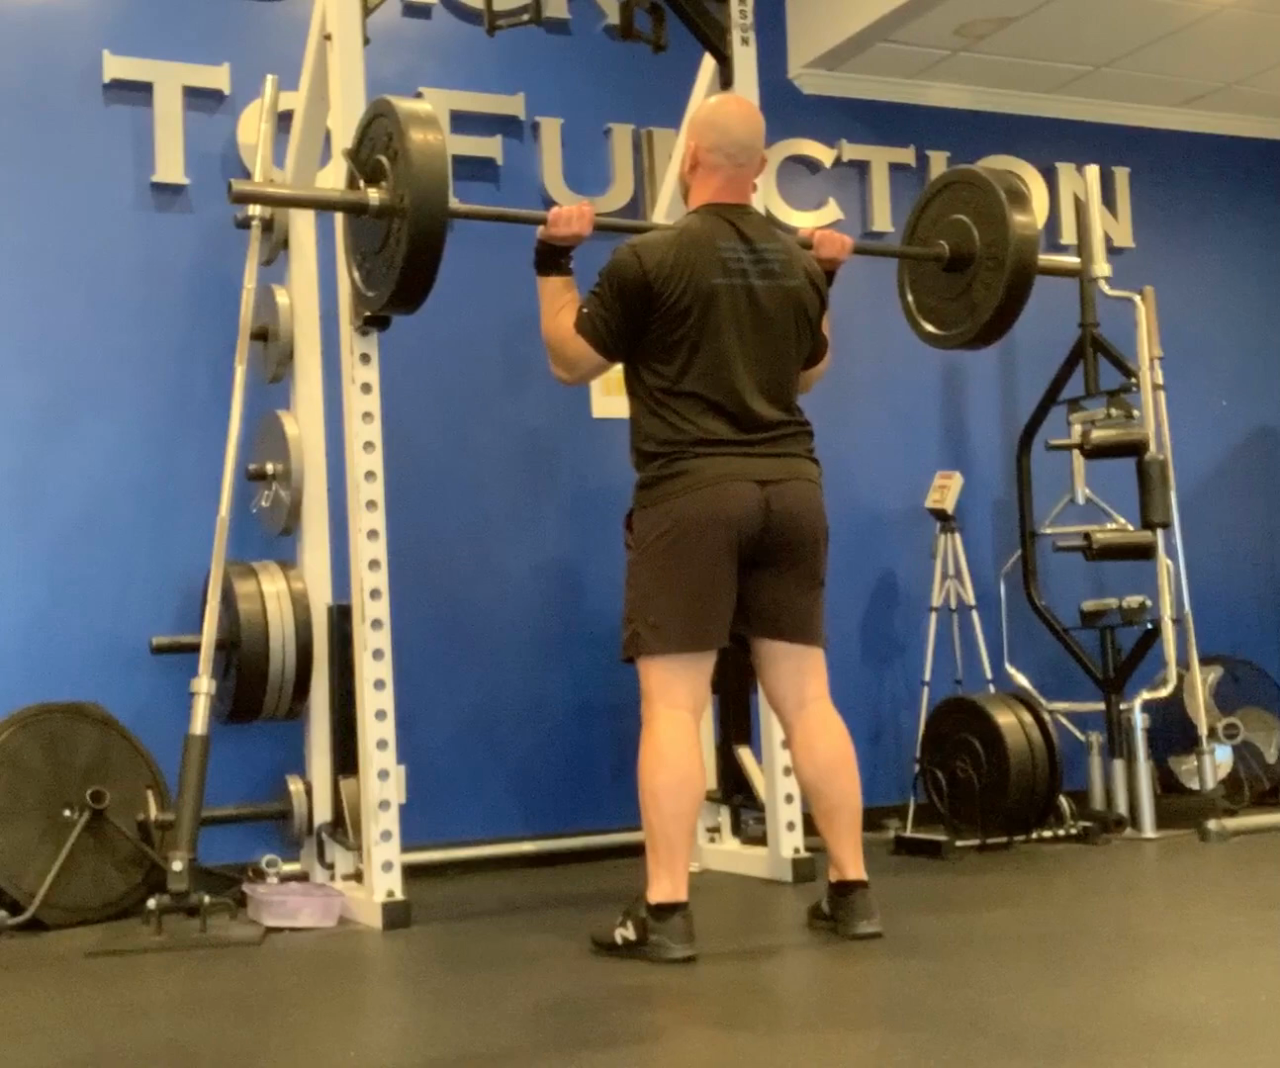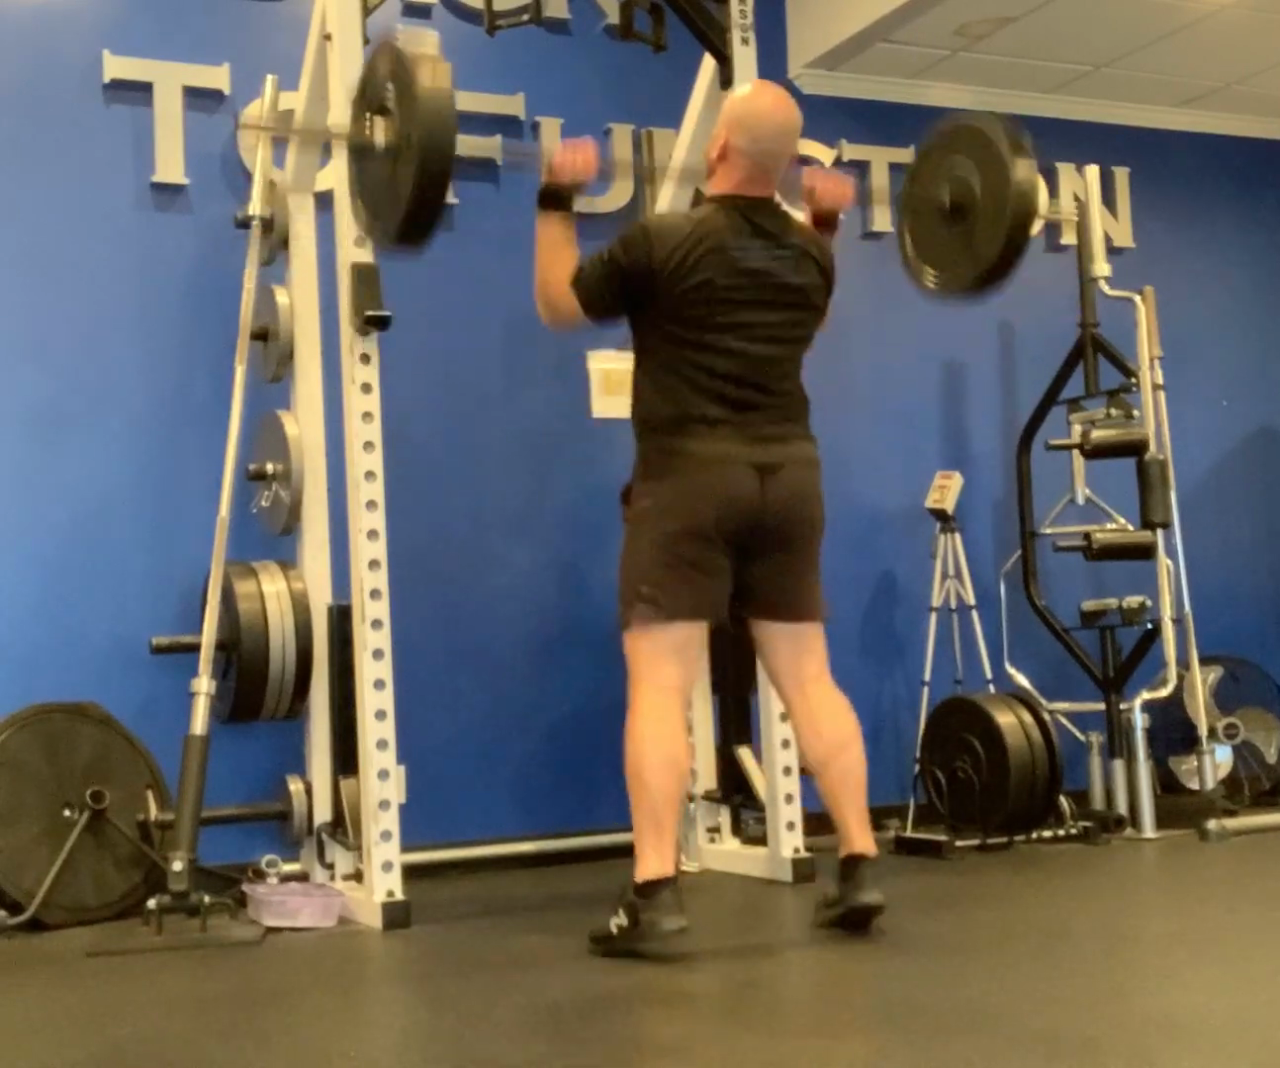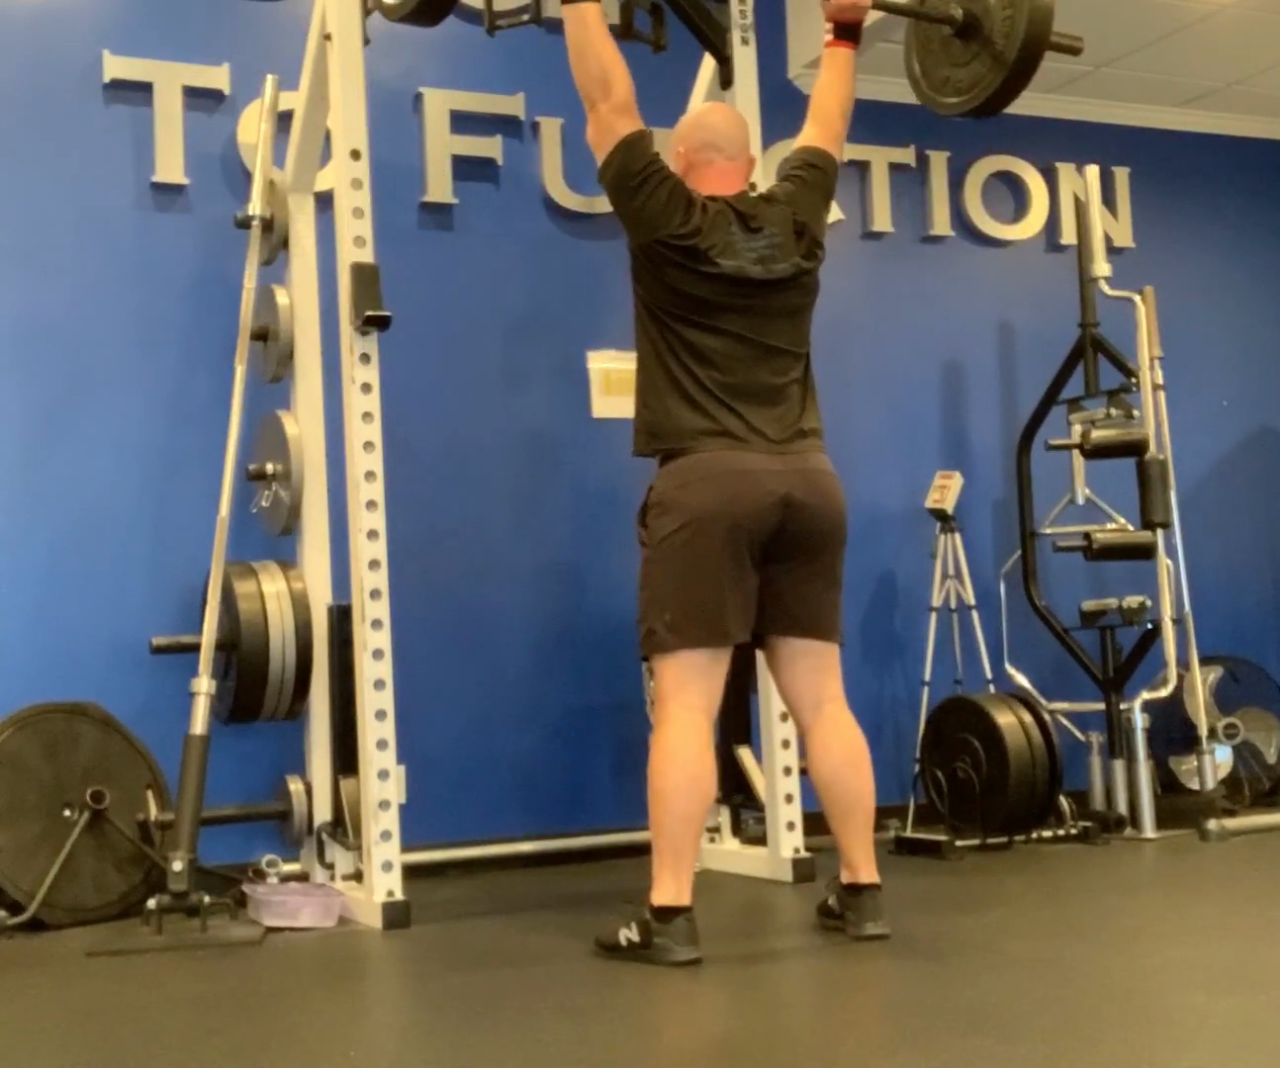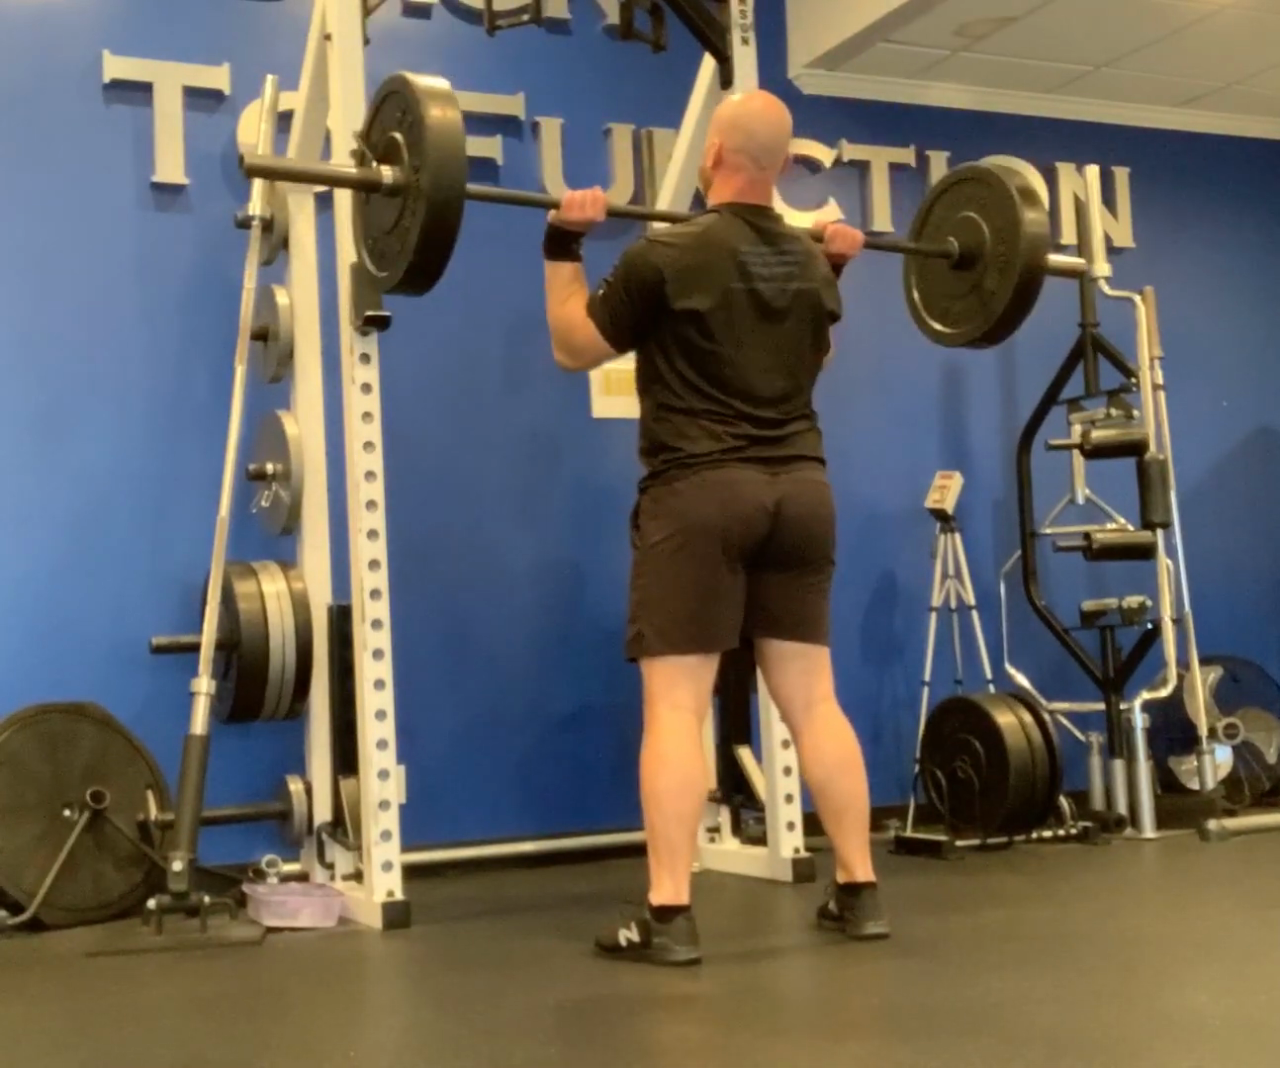
dt=1s
person 1, frame 1
left shoulder: (651, 257)
right shoulder: (798, 262)
left elbow: (571, 359)
left wrist: (555, 258)
left hip: (692, 495)
right hip: (793, 489)
left knee: (673, 704)
right knee: (806, 699)
left ankle: (665, 913)
right ankle: (851, 890)
person 1, frame 2
left shoulder: (665, 241)
right shoulder: (807, 250)
left elbow: (558, 305)
left wrist: (555, 202)
right wrist: (827, 220)
left hip: (691, 484)
right hip: (787, 476)
left knee: (659, 688)
right knee: (807, 681)
left ankle: (655, 895)
right ankle: (860, 868)
person 1, frame 3
left shoulder: (668, 220)
right shoulder: (797, 222)
left elbow: (608, 102)
right elbow: (825, 128)
left hip: (710, 483)
right hip: (807, 480)
left knee: (685, 704)
right knee: (821, 699)
left ankle: (669, 916)
right ankle: (862, 890)
person 1, frame 4
left shoulder: (667, 253)
right shoulder: (811, 263)
left elbow: (573, 345)
left wrist: (565, 243)
left hip: (701, 493)
right hip: (800, 488)
left knee: (675, 705)
right knee: (811, 699)
left ankle: (669, 916)
right ankle: (859, 891)
